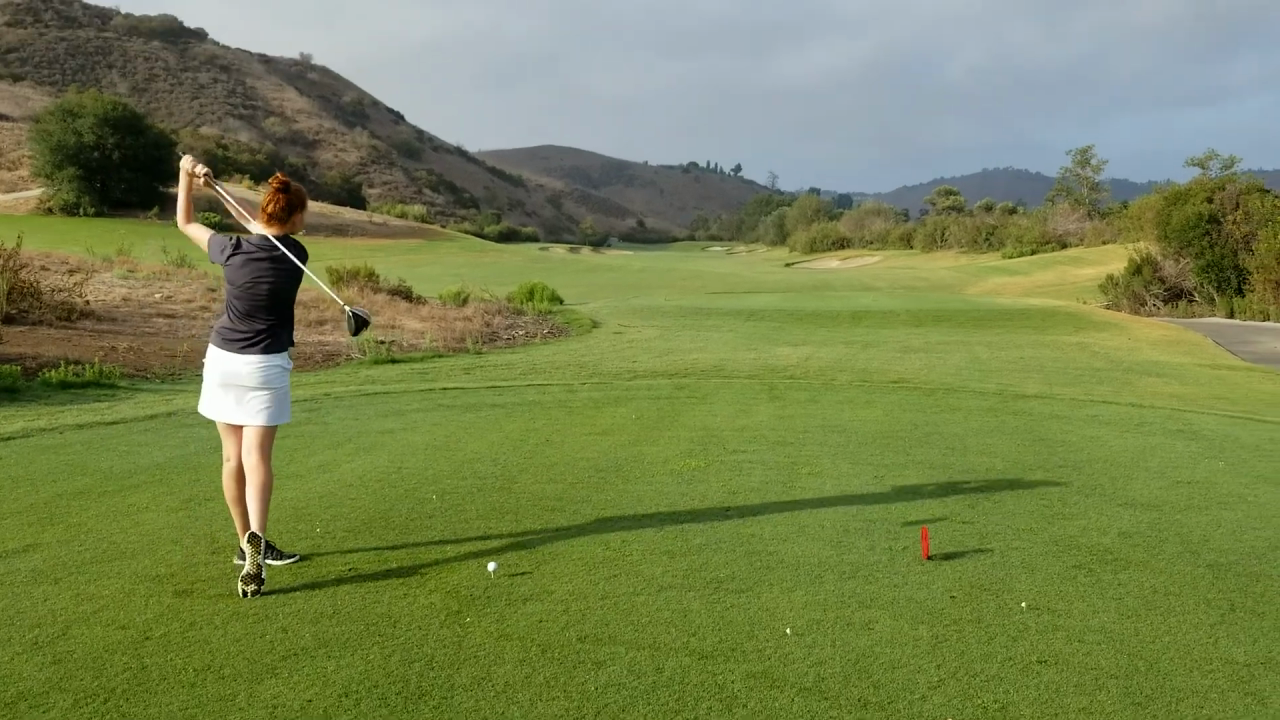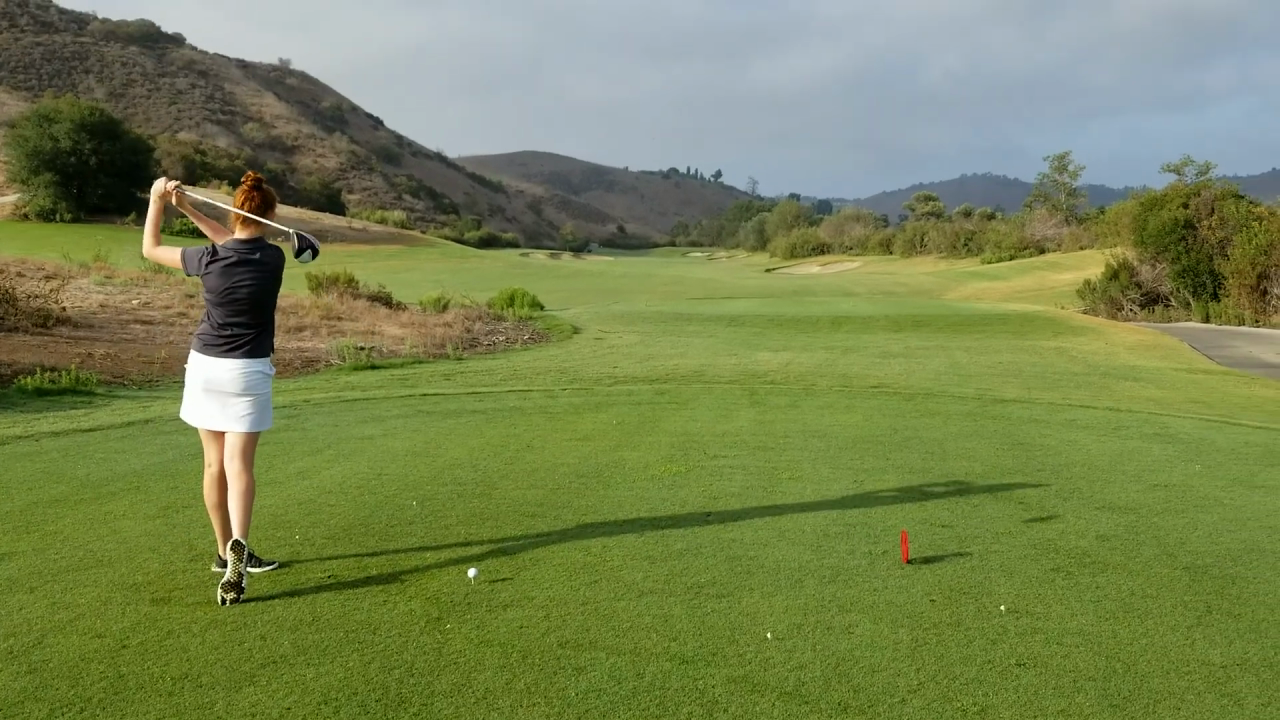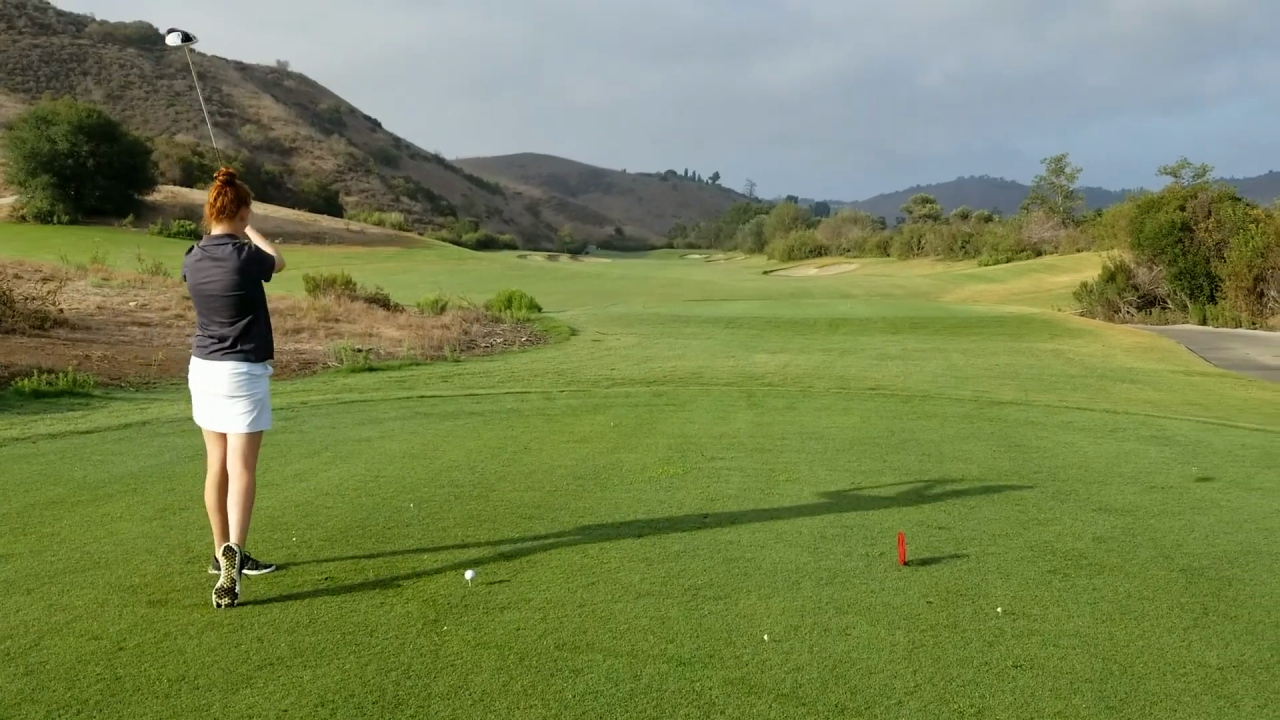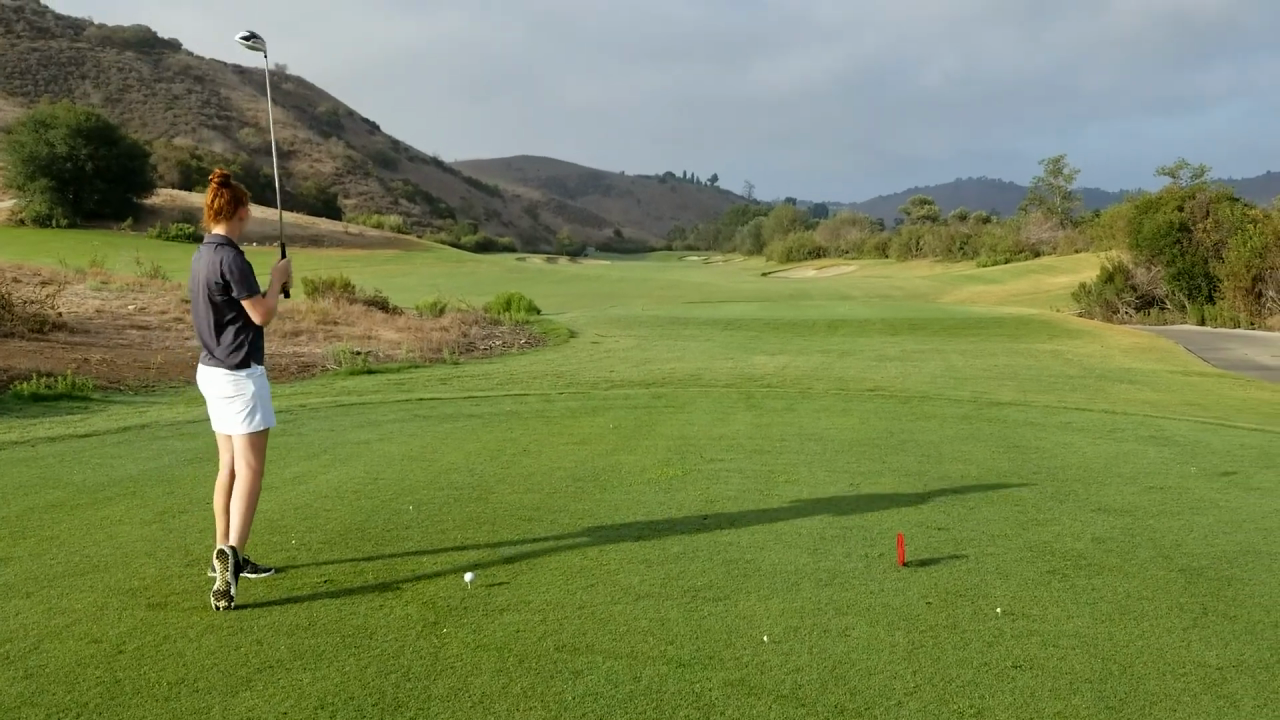
dt=0.4s
person 1, frame 1
left shoulder: (231, 251)
right shoulder: (297, 255)
left elbow: (184, 222)
right elbow: (263, 233)
left wrist: (188, 176)
left hip: (223, 360)
right hip: (267, 366)
left knee: (233, 457)
right knee: (256, 458)
left ankle: (248, 543)
right ankle: (255, 539)
person 1, frame 2
left shoulder: (209, 260)
right shoulder: (273, 259)
left elbow: (151, 249)
left wrist: (158, 199)
right wrist: (188, 208)
left hip: (205, 366)
right hip: (249, 372)
left knee: (214, 464)
right knee: (238, 465)
left ankle: (225, 550)
right ankle: (236, 546)
person 1, frame 3
left shoulder: (192, 259)
right shoulder: (246, 255)
right elbow: (276, 260)
left wrist: (233, 235)
right wrist: (247, 229)
left hip: (203, 368)
right hip: (242, 372)
left knee: (217, 466)
right knee: (241, 469)
left ankle: (223, 552)
right ankle: (234, 551)
person 1, frame 4
left shoulder: (205, 254)
right shoulder: (230, 258)
right elbow: (261, 316)
left wrist: (269, 288)
right wrist: (277, 281)
left hip: (216, 370)
right hip: (238, 373)
left knee: (231, 468)
right knee: (250, 470)
left ankle: (227, 554)
right ankle: (231, 554)
